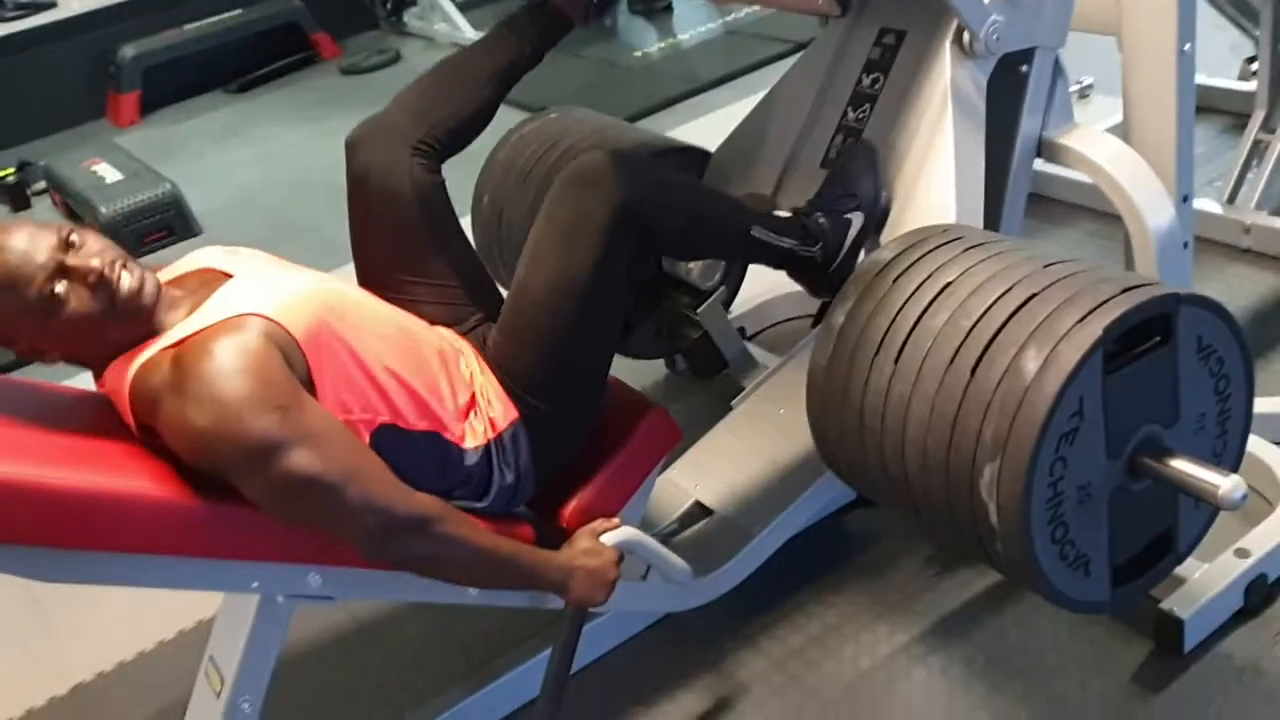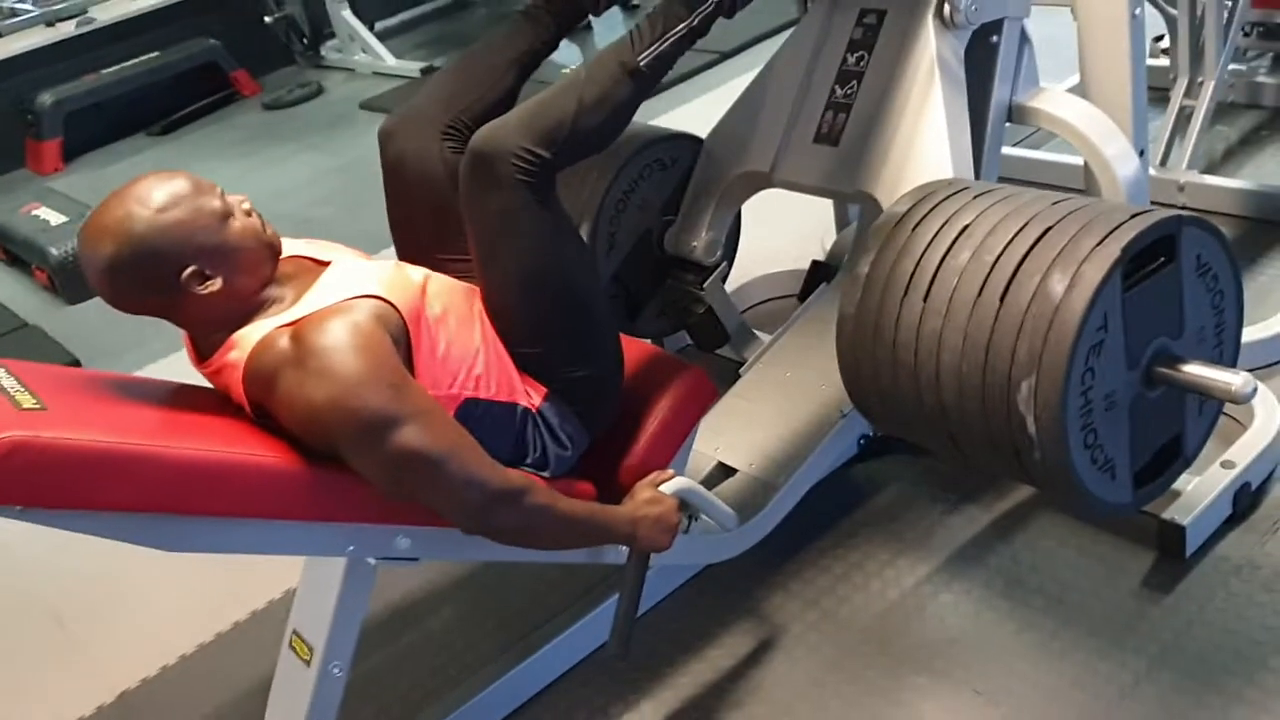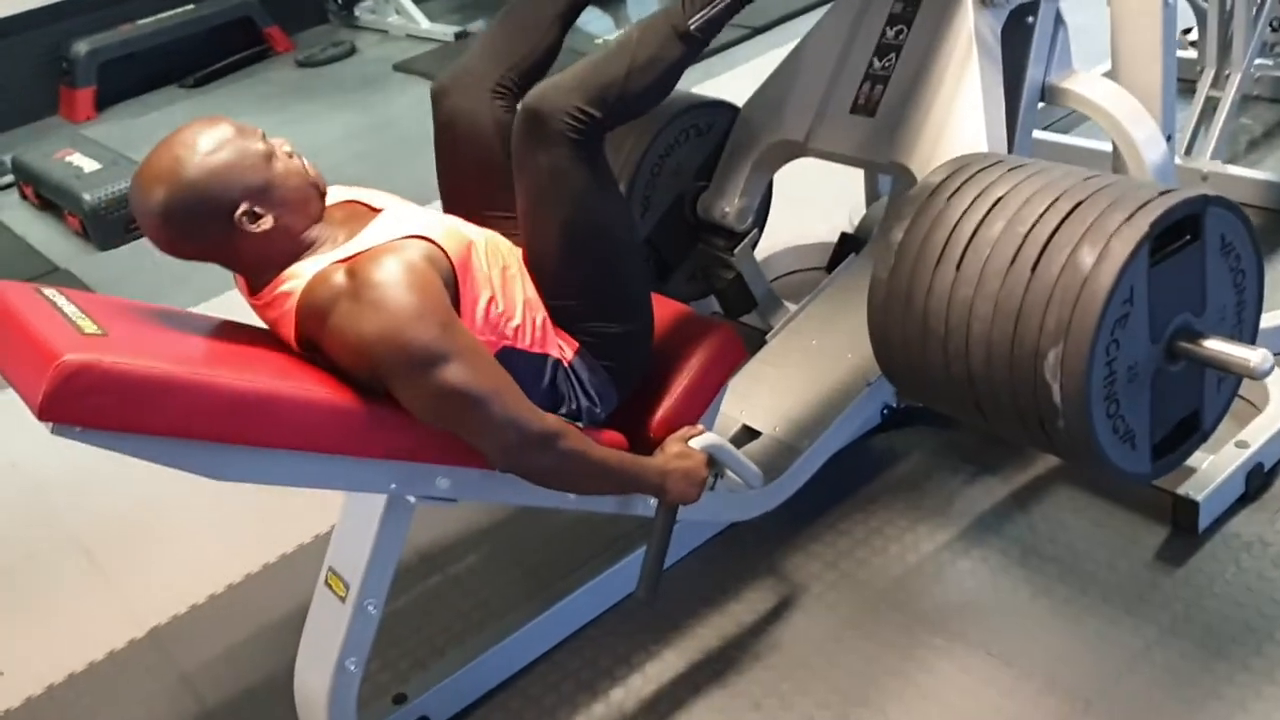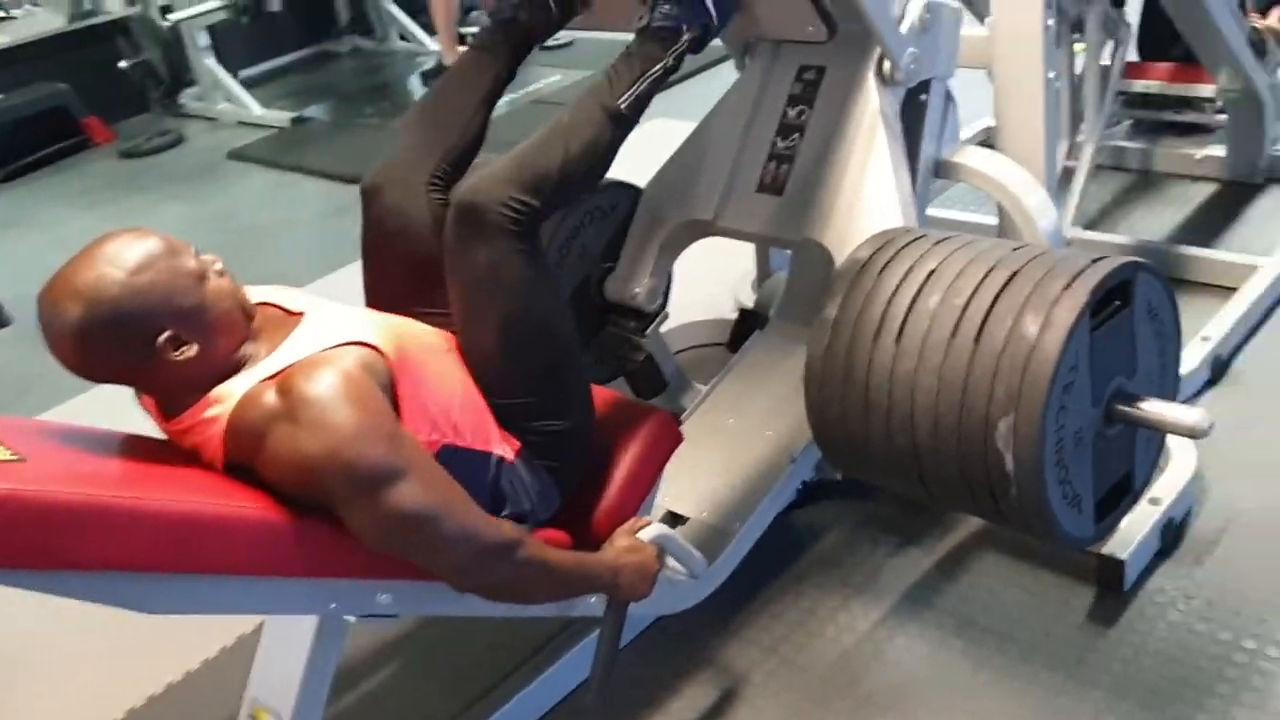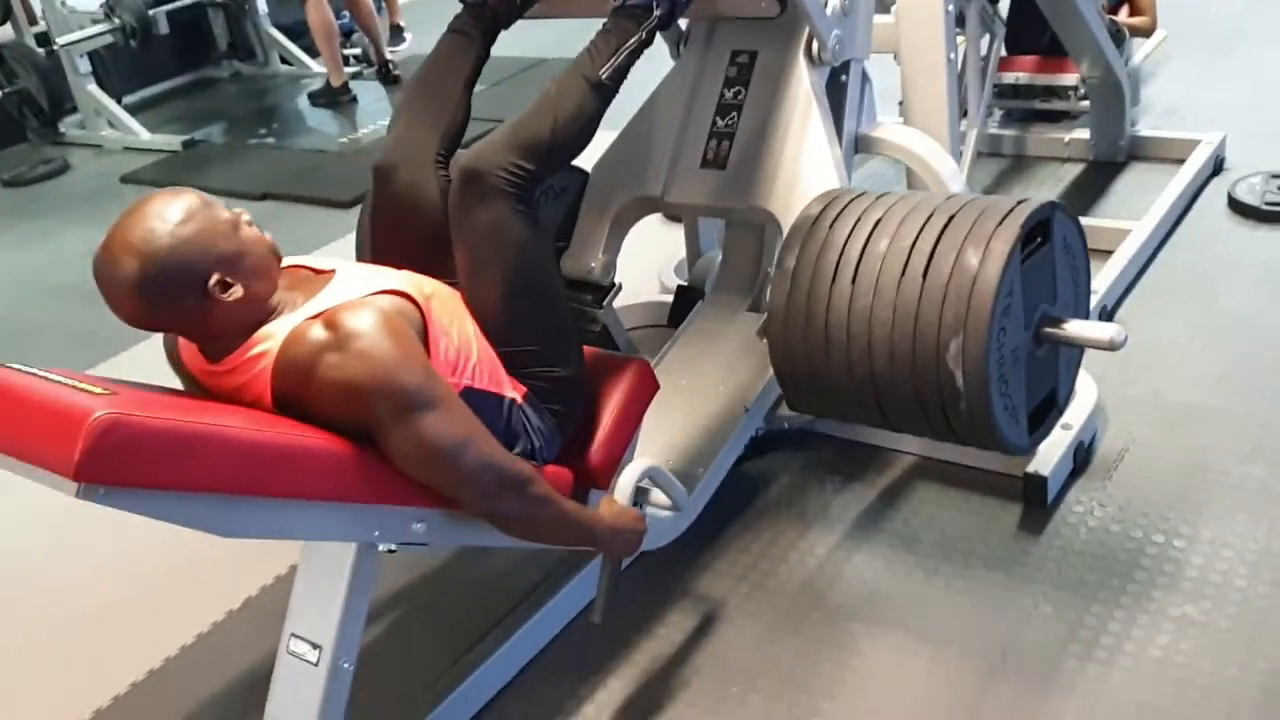
dt=1s
person 1, frame 1
left shoulder: (155, 299)
right shoulder: (212, 389)
right elbow: (390, 527)
right wrist: (560, 572)
left hip: (441, 345)
right hip: (498, 431)
left knee: (386, 147)
right knee: (602, 183)
right ankle: (813, 246)
person 1, frame 2
left shoulder: (228, 316)
right shoulder: (327, 361)
right elbow: (486, 503)
right wrist: (628, 523)
right hip: (548, 409)
left knee: (415, 133)
right knee: (505, 153)
person 1, frame 3
left shoulder: (278, 255)
right shoulder: (377, 295)
right elbow: (523, 444)
right wrist: (657, 475)
right hip: (582, 363)
left knee: (469, 91)
right knee: (555, 113)
person 1, frame 4
left shoulder: (175, 379)
right shoulder: (314, 411)
right elbow: (478, 558)
right wrist: (610, 571)
right hip: (520, 461)
left knee: (400, 187)
right knee: (488, 205)
person 1, frame 5
left shoulder: (189, 341)
right shoulder: (349, 345)
right elbow: (497, 493)
right wrist: (600, 529)
left hip: (417, 402)
right hip: (524, 407)
left knee: (404, 166)
right knee: (489, 174)
